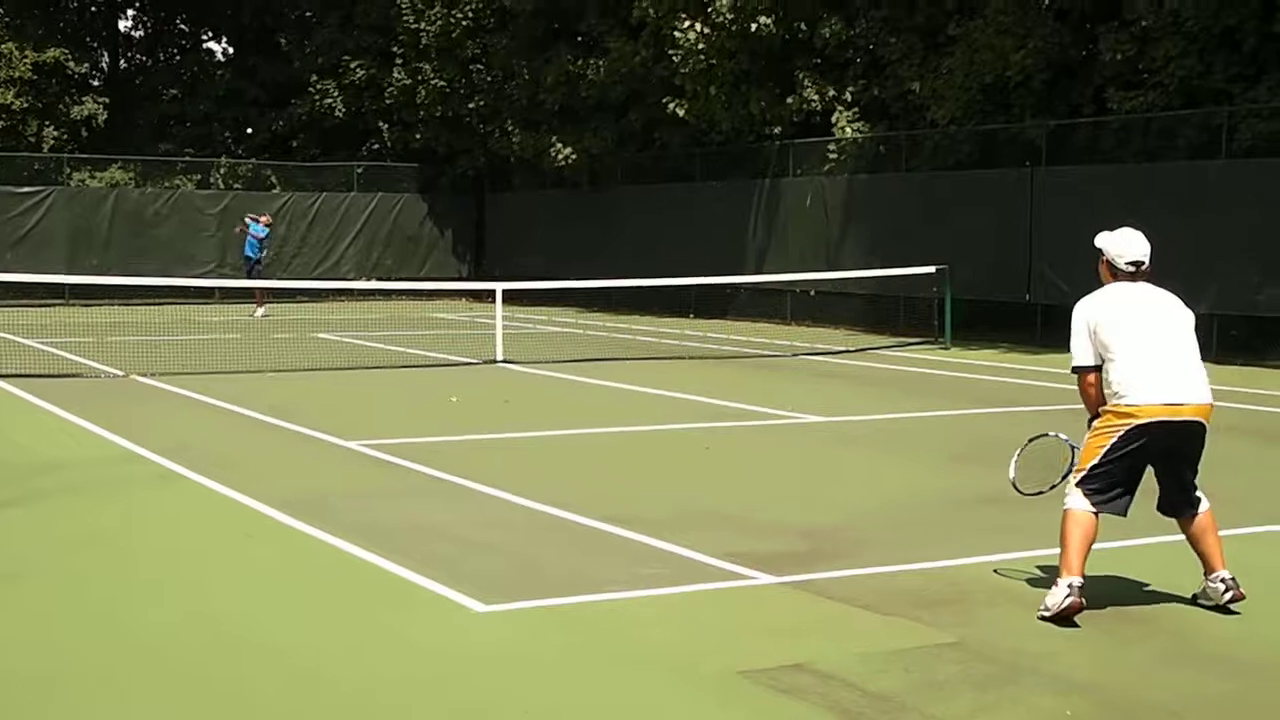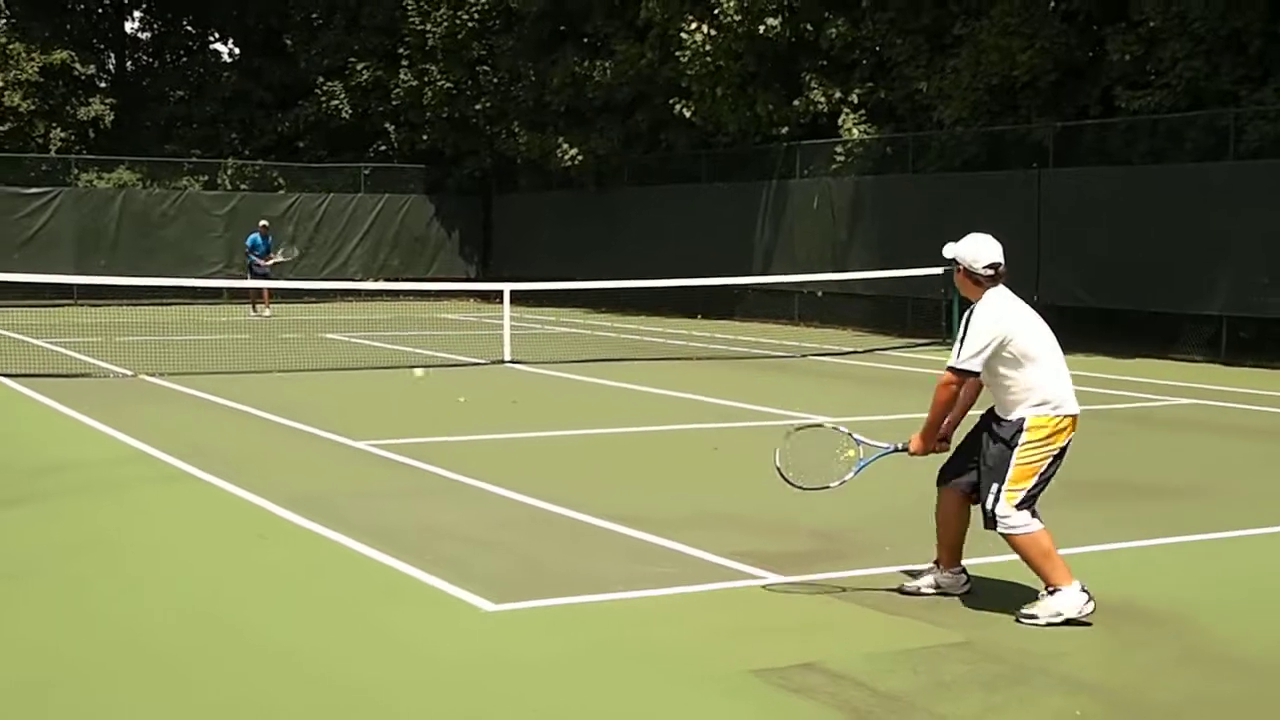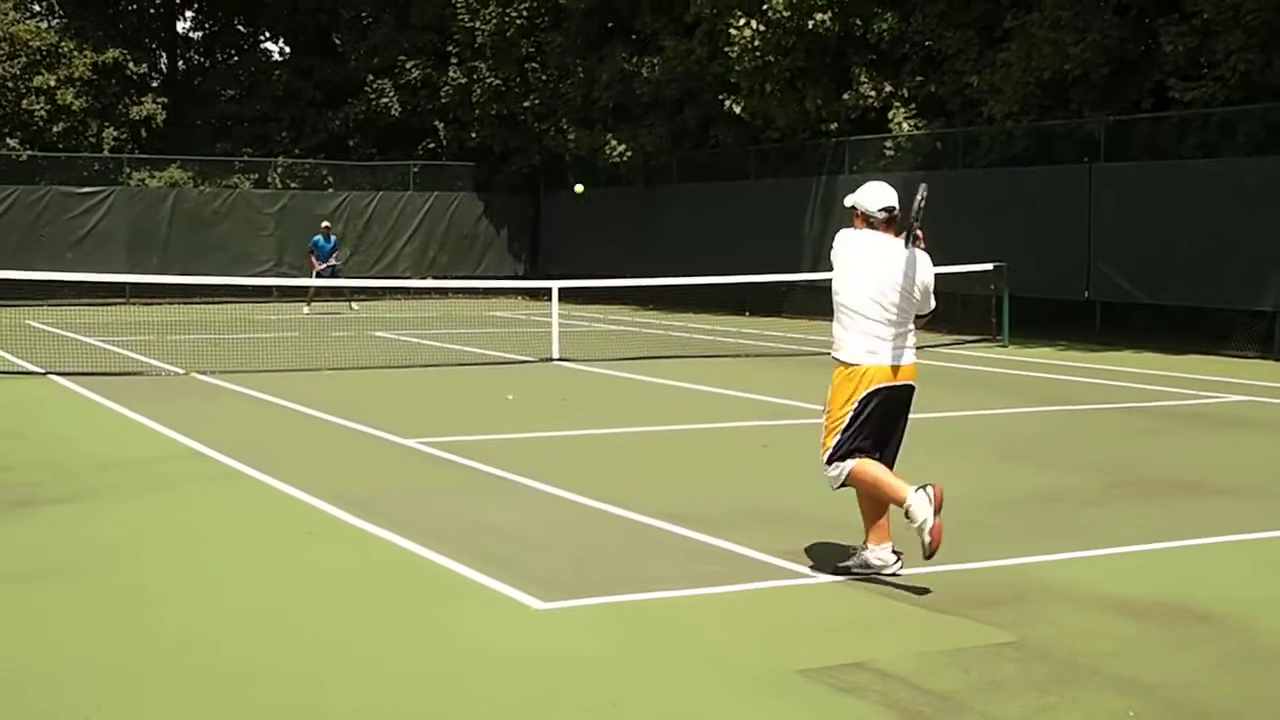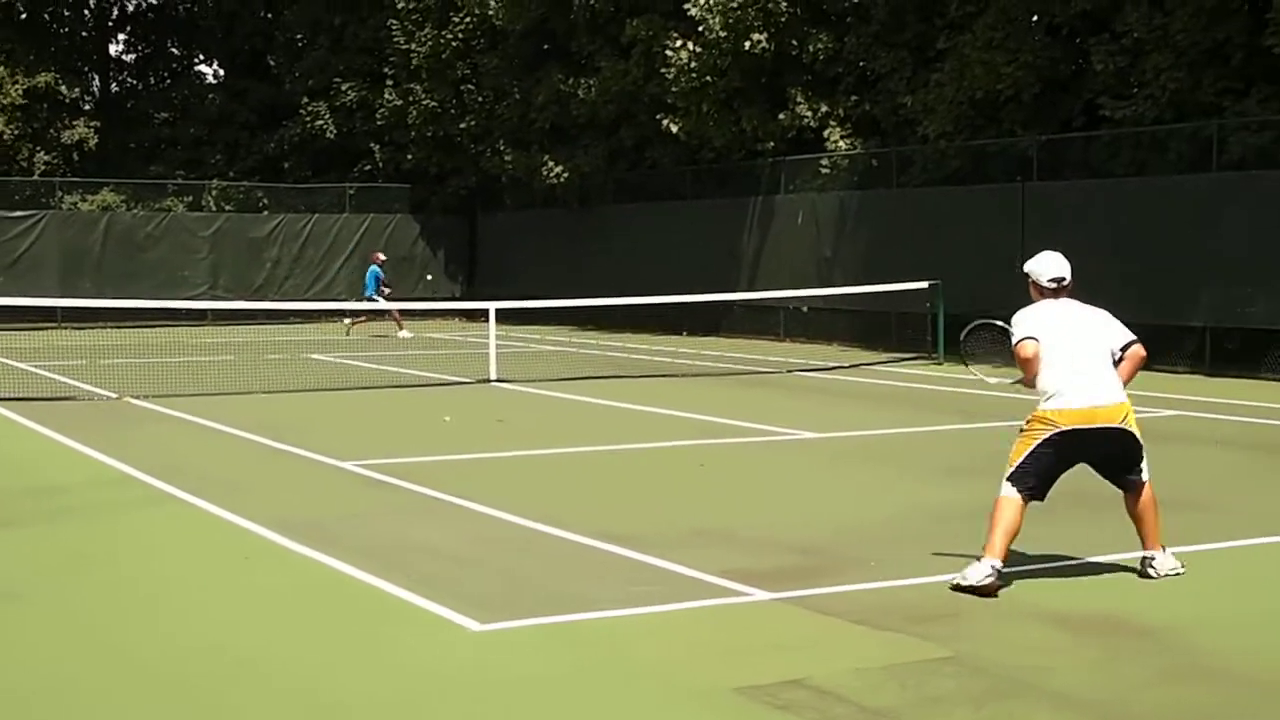
dt=1s
person 1, frame 1
left shoulder: (1089, 306)
right shoulder: (1173, 303)
left elbow: (1089, 381)
left wrist: (1102, 423)
left hip: (1136, 409)
right hip: (1194, 407)
left knee: (1084, 493)
right knee: (1185, 497)
left ankle: (1068, 586)
right ankle: (1220, 580)
person 1, frame 2
left shoulder: (985, 313)
right shoulder: (995, 305)
left elbow: (951, 382)
right elbow: (974, 379)
left wrist: (926, 435)
right wrist: (946, 427)
left hip: (1045, 417)
right hip: (1016, 414)
left knee: (1006, 508)
right knee: (953, 482)
left ankle: (1068, 594)
right ankle: (948, 572)
person 1, frame 3
left shoulder: (846, 242)
right shoulder: (918, 262)
left hip: (860, 369)
right hip: (903, 373)
left knee: (840, 461)
right knee: (875, 461)
left ankle: (915, 499)
right ankle: (879, 551)
person 1, frame 4
left shoulder: (1027, 315)
right shoulder: (1098, 315)
left elbow: (1027, 353)
right elbow: (1137, 353)
left wrist: (1034, 381)
right wrist: (1113, 388)
left hip: (1060, 415)
right hip: (1114, 412)
left knee: (1015, 489)
right knee: (1135, 478)
left ankle: (988, 565)
right ankle: (1155, 557)
